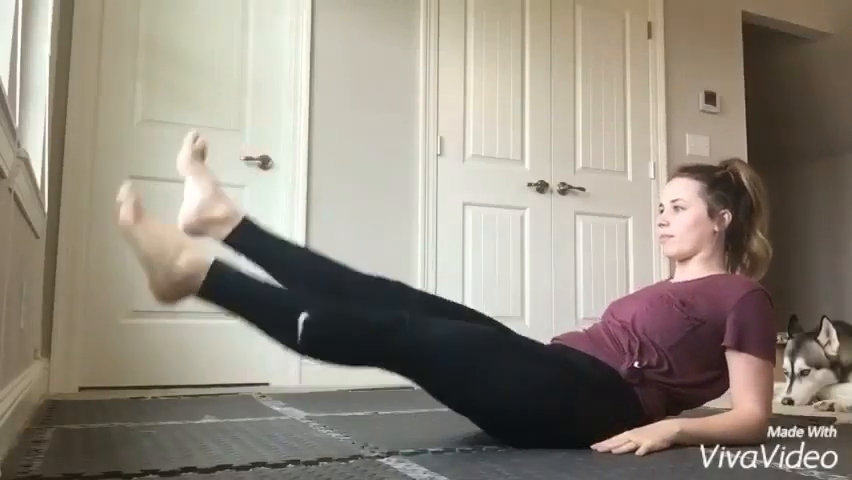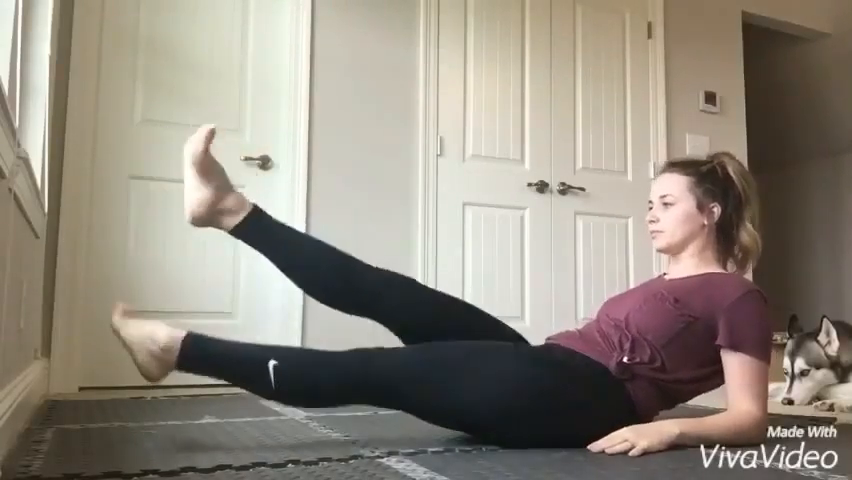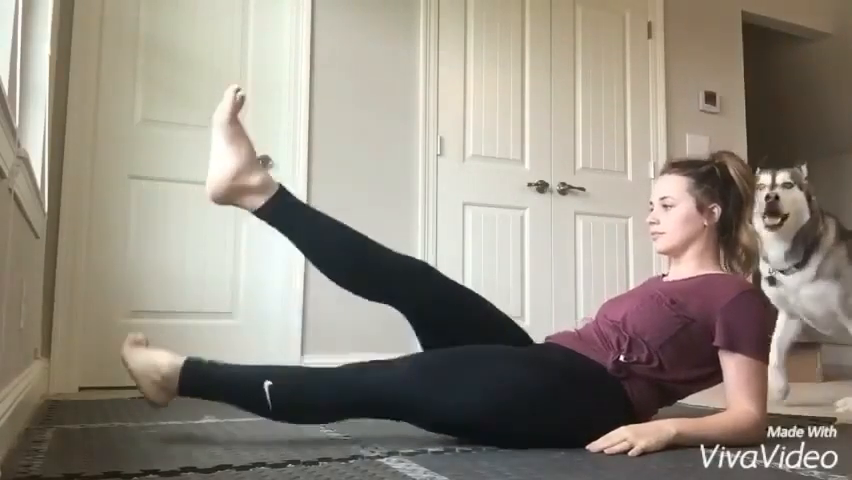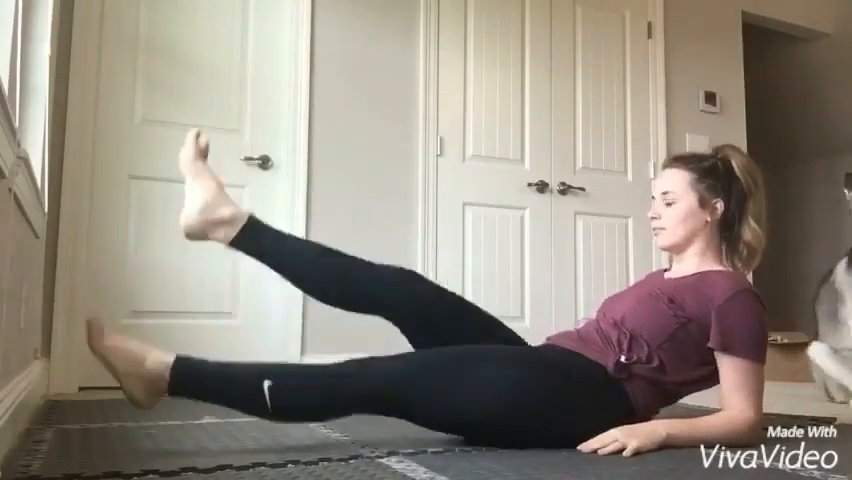
dt=1s
person 1, frame 1
left shoulder: (742, 298)
right shoulder: (669, 291)
left elbow: (752, 417)
left wrist: (672, 425)
left hip: (588, 405)
right hip: (548, 393)
left knee: (392, 330)
right knee: (401, 308)
left ankle: (199, 270)
right ankle: (229, 222)
person 1, frame 2
left shoulder: (735, 298)
right shoulder: (666, 286)
left elbow: (750, 417)
left wrist: (670, 428)
left hip: (583, 405)
right hip: (546, 386)
left knee: (370, 370)
right knee: (392, 296)
left ankle: (181, 348)
right ankle: (234, 211)
person 1, frame 3
left shoulder: (736, 299)
right shoulder: (665, 284)
left elbow: (748, 418)
left wrist: (666, 426)
left hip: (581, 403)
right hip: (547, 386)
left knee: (378, 383)
right knee: (409, 281)
left ankle: (183, 375)
right ankle: (255, 187)
person 1, frame 4
left shoulder: (729, 296)
right shoulder: (665, 279)
left elbow: (743, 419)
left wrist: (657, 428)
left hip: (582, 403)
right hip: (546, 377)
left knee: (372, 381)
right knee: (400, 290)
